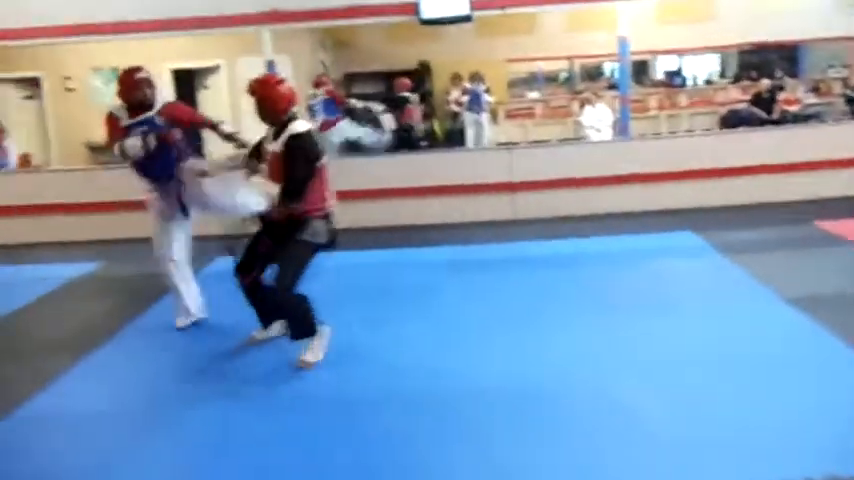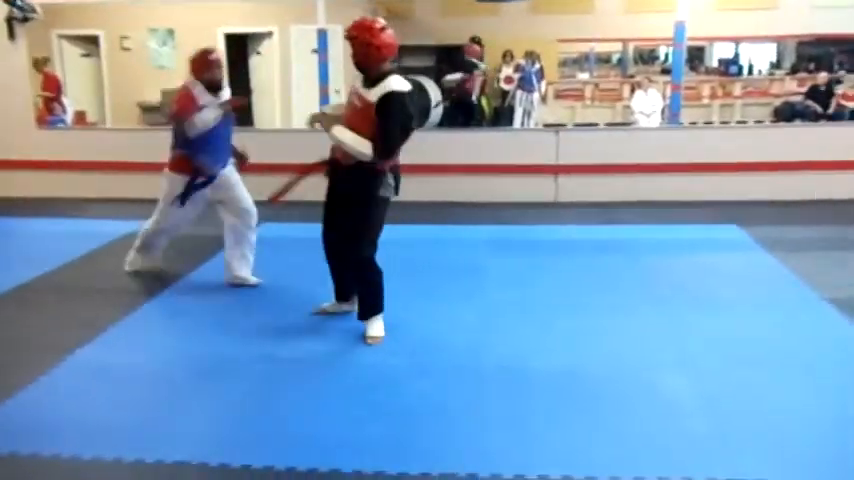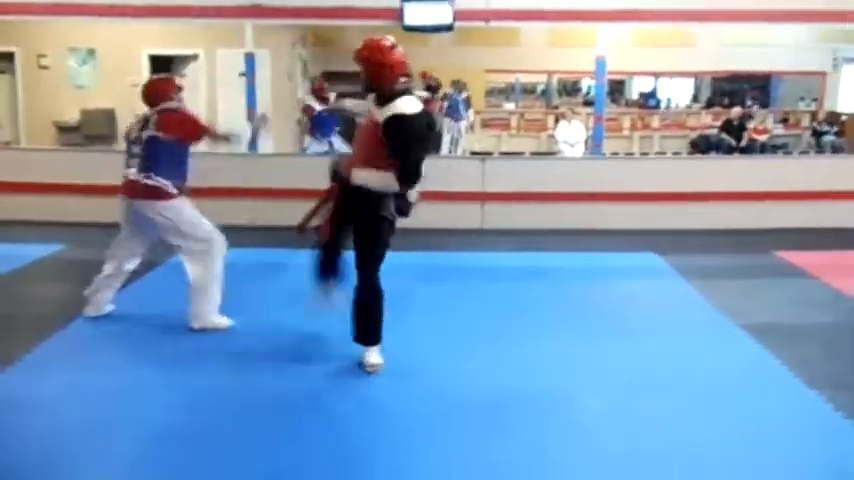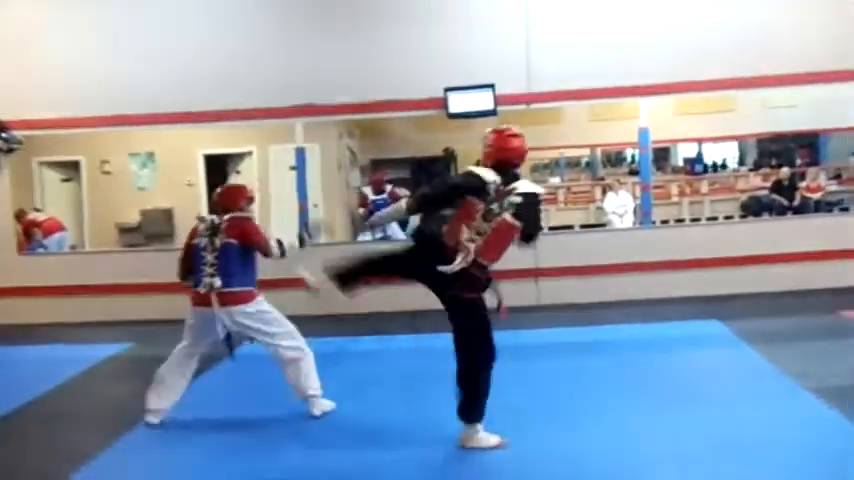
dt=1s
person 1, frame 1
left shoulder: (299, 138)
right shoulder: (277, 132)
left elbow: (291, 196)
right elbow: (255, 156)
left hip: (307, 225)
right hip: (283, 220)
left knee: (281, 289)
right knee: (246, 272)
left ankle: (314, 333)
right ankle: (273, 324)
person 1, frame 2
left shoulder: (396, 97)
right shoulder: (368, 78)
left elbow: (380, 155)
left wrist: (334, 129)
right wrist: (331, 117)
left hip: (372, 181)
right hip: (344, 169)
left knee: (359, 252)
right knee: (333, 240)
left ankle: (373, 317)
right ankle: (345, 299)
person 1, frame 3
left shoulder: (407, 120)
right shoulder: (385, 96)
left elbow: (405, 181)
left wrist: (352, 175)
left hip: (379, 202)
right hip: (355, 185)
left knee: (367, 273)
right knee: (331, 235)
left ankle: (371, 346)
right ankle: (328, 282)
person 1, frame 4
left shoulder: (474, 179)
right shoulder: (530, 197)
left elbow: (420, 201)
right elbow: (528, 237)
left wrist: (375, 219)
left hip: (429, 259)
right hip: (465, 281)
left knee: (384, 261)
right knee: (479, 355)
left ankle: (337, 275)
right ankle: (472, 432)
person 2, frame 1
left shoulder: (168, 109)
right shoulder: (116, 118)
left elbow: (205, 121)
right elbow: (122, 150)
left wrist: (228, 135)
right wrist: (156, 139)
left hip: (186, 175)
right hip: (163, 190)
right knee: (168, 249)
right ankle: (190, 308)
person 2, frame 2
left shoulder: (223, 97)
right shoulder: (187, 95)
right elbow: (191, 127)
left wrist: (234, 151)
right wrist: (221, 108)
left hip: (220, 171)
right hip: (185, 173)
left knee: (245, 213)
right knee: (164, 223)
left ankle: (240, 272)
right ankle: (142, 259)
person 2, frame 3
left shoulder: (142, 122)
right shoulder: (176, 117)
right elbow: (217, 136)
left hip: (134, 197)
right hip: (161, 201)
left knee: (125, 251)
right knee: (210, 246)
left ankle: (95, 304)
right ankle: (204, 315)
person 2, frame 4
left shoulder: (198, 229)
right shoulder: (242, 224)
left elbow: (183, 275)
right elbow: (270, 250)
left hip: (204, 307)
right hip: (242, 305)
left knee: (184, 356)
right knee: (292, 345)
left ankle: (155, 410)
right ankle: (315, 401)
